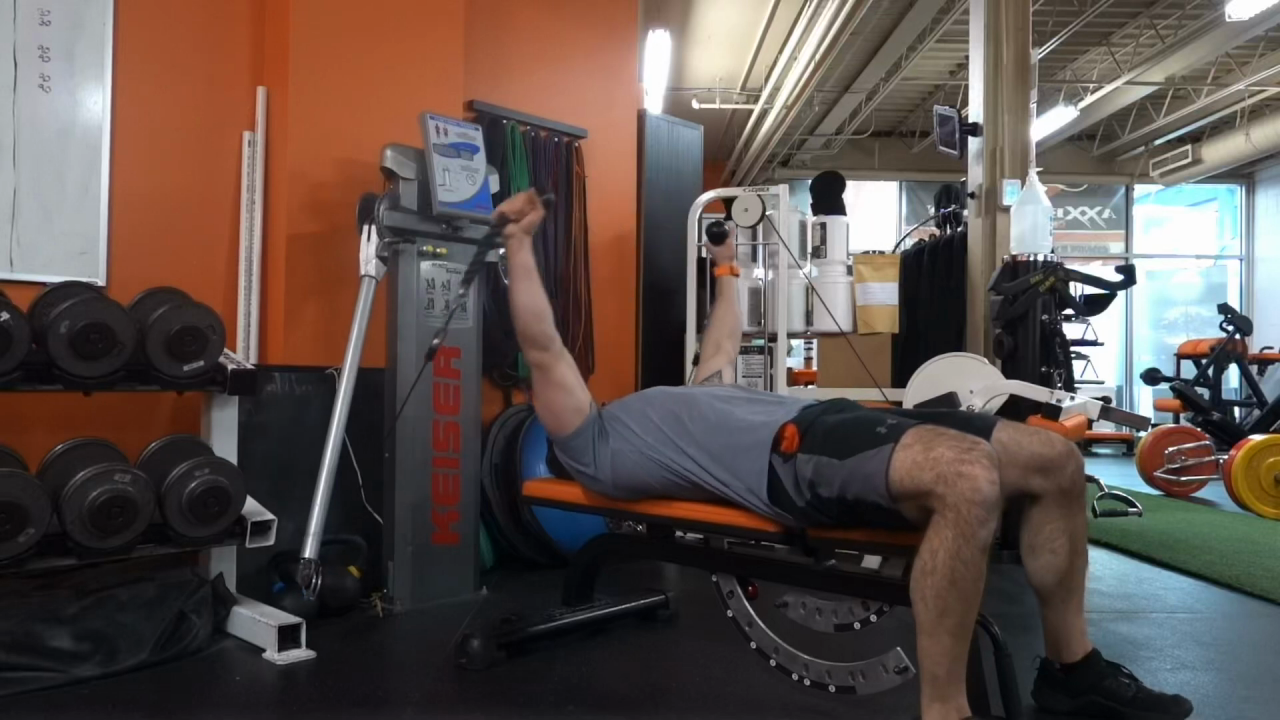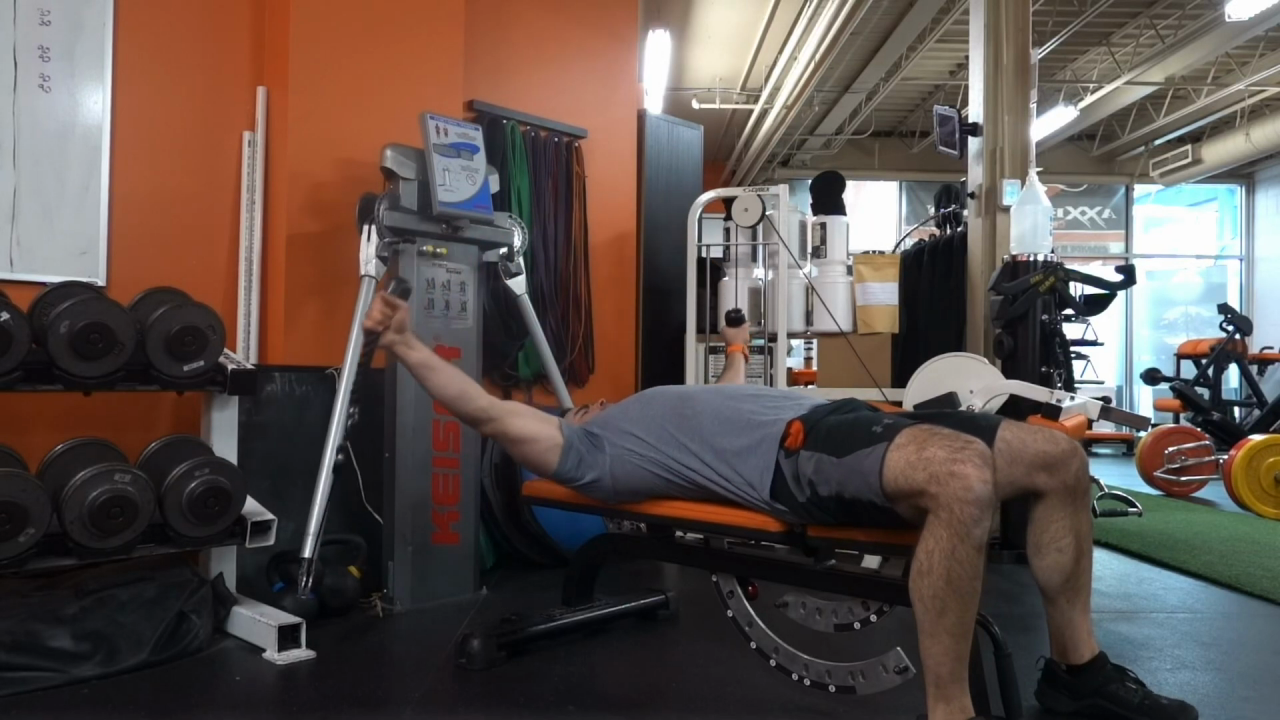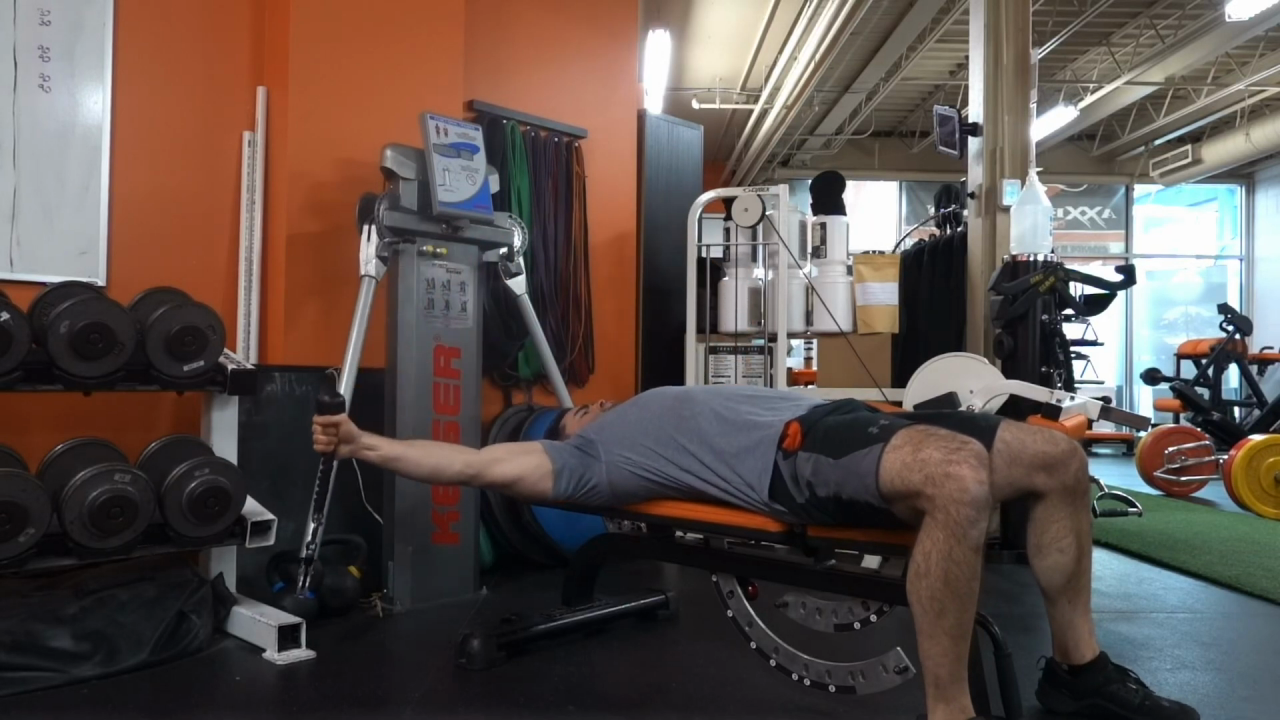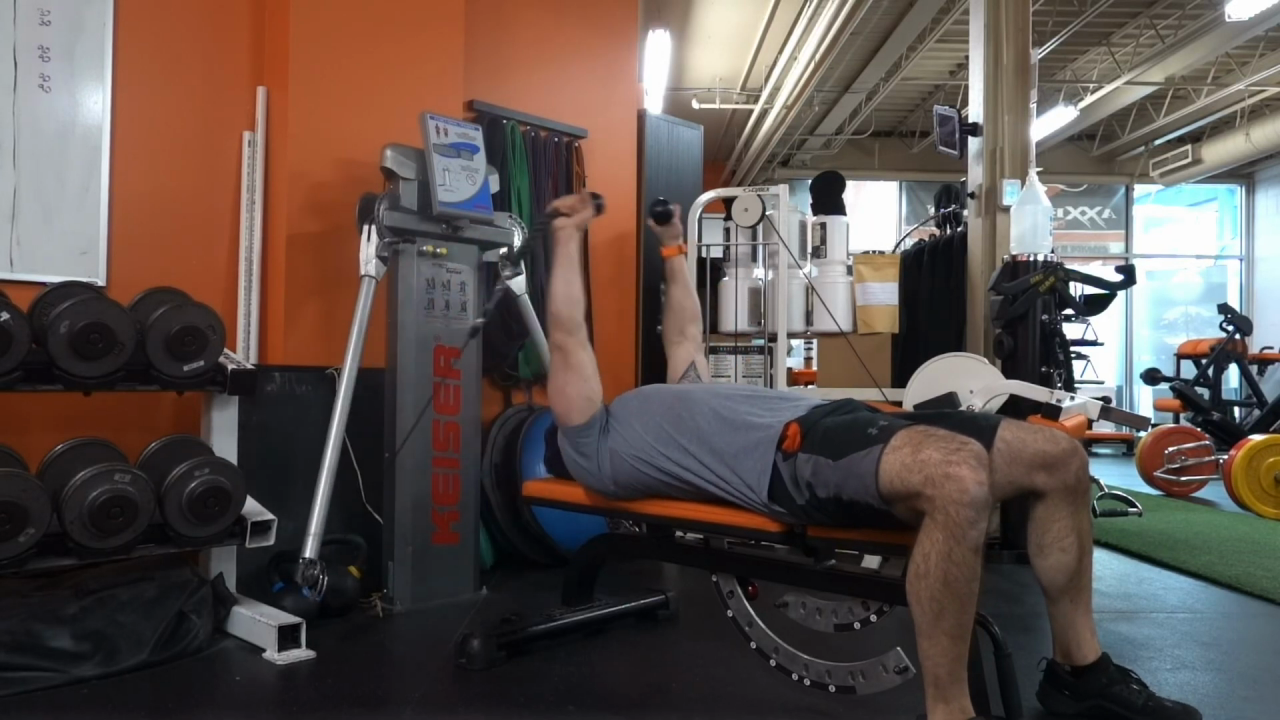
dt=0.7s
person 1, frame 1
left shoulder: (666, 412)
right shoulder: (595, 450)
left elbow: (720, 351)
right elbow: (544, 353)
left wrist: (726, 273)
right wrist: (521, 240)
left hip: (832, 420)
right hip: (787, 453)
left knee: (1056, 463)
right knee: (970, 480)
person 1, frame 2
left shoulder: (647, 416)
right shoulder: (589, 454)
right elbow: (493, 414)
left wrist: (737, 353)
right wrist: (404, 345)
left hip: (836, 416)
right hip: (795, 453)
left knee: (1058, 459)
right knee: (964, 478)
person 1, frame 3
left shoulder: (639, 418)
right shoulder: (587, 459)
right elbow: (484, 463)
left wrist: (728, 404)
right wrist: (364, 444)
left hip: (833, 416)
right hip: (792, 455)
left knee: (1057, 459)
right knee: (960, 478)
person 1, frame 4
left shoulder: (670, 401)
right shoulder: (597, 450)
left elbow: (685, 335)
right elbow: (568, 342)
left wrist: (671, 253)
right wrist: (568, 236)
left hip: (831, 419)
right hip: (786, 456)
left knee: (1059, 459)
right knee: (960, 480)
